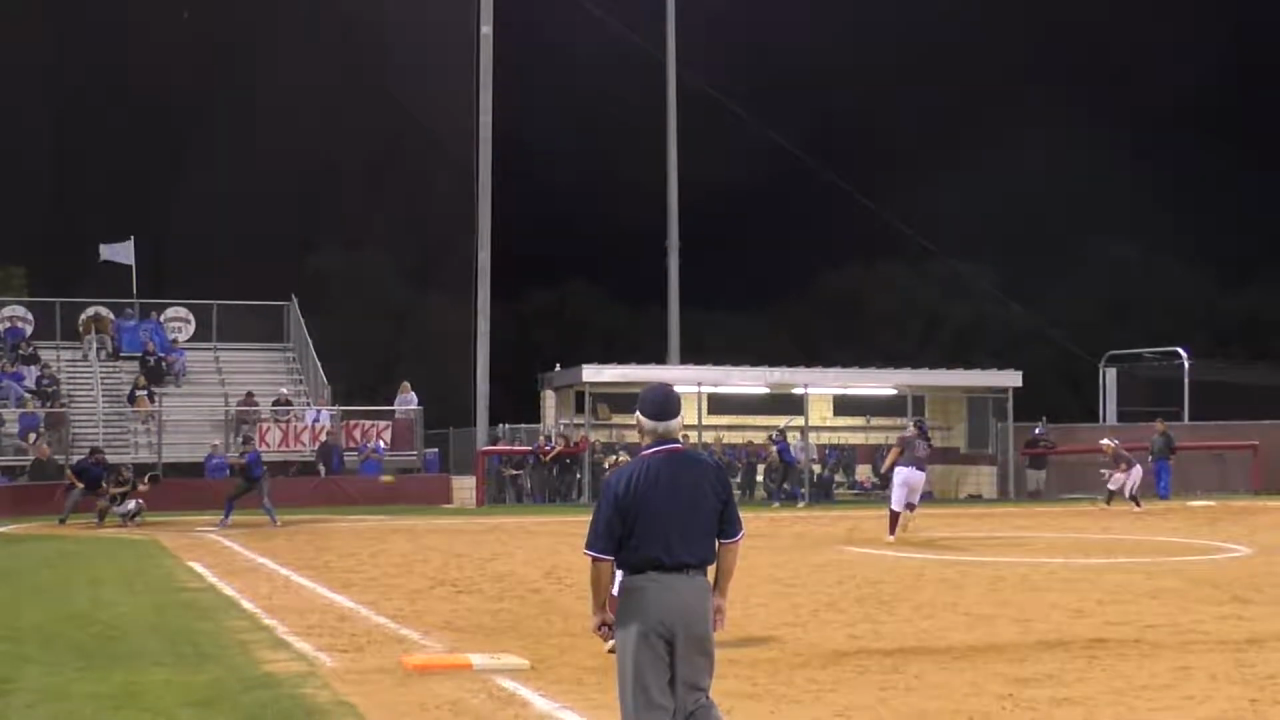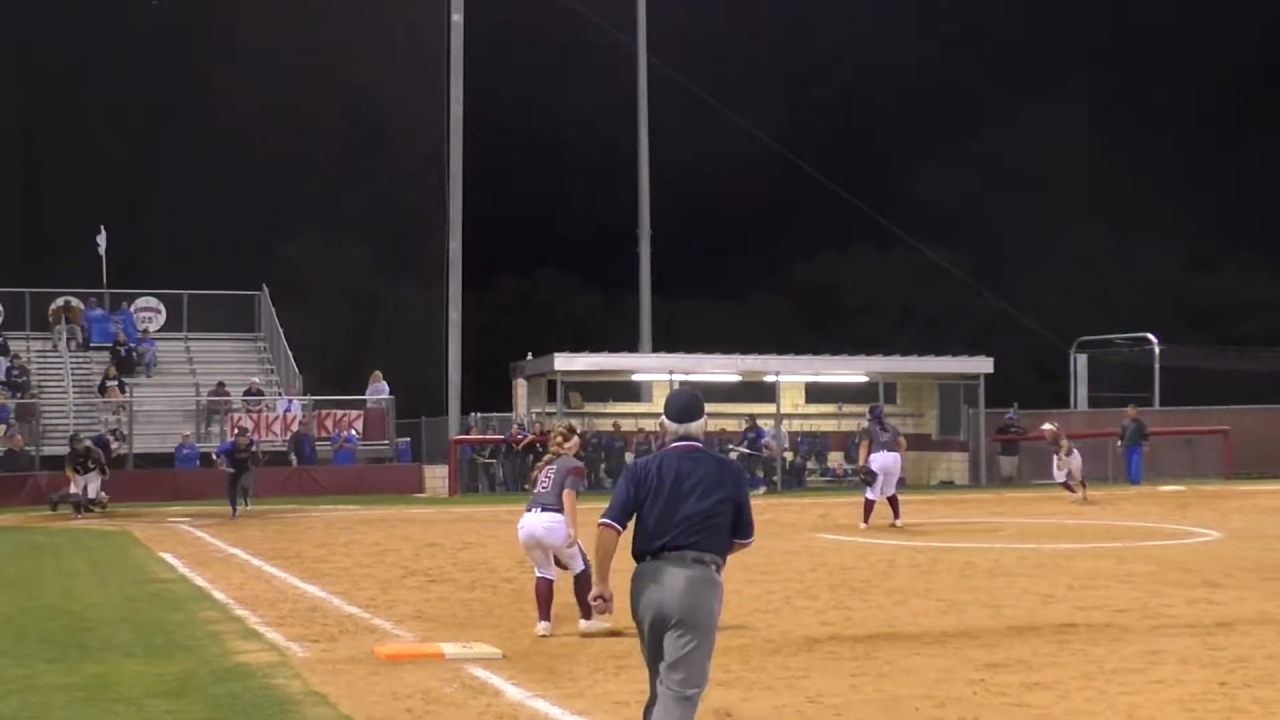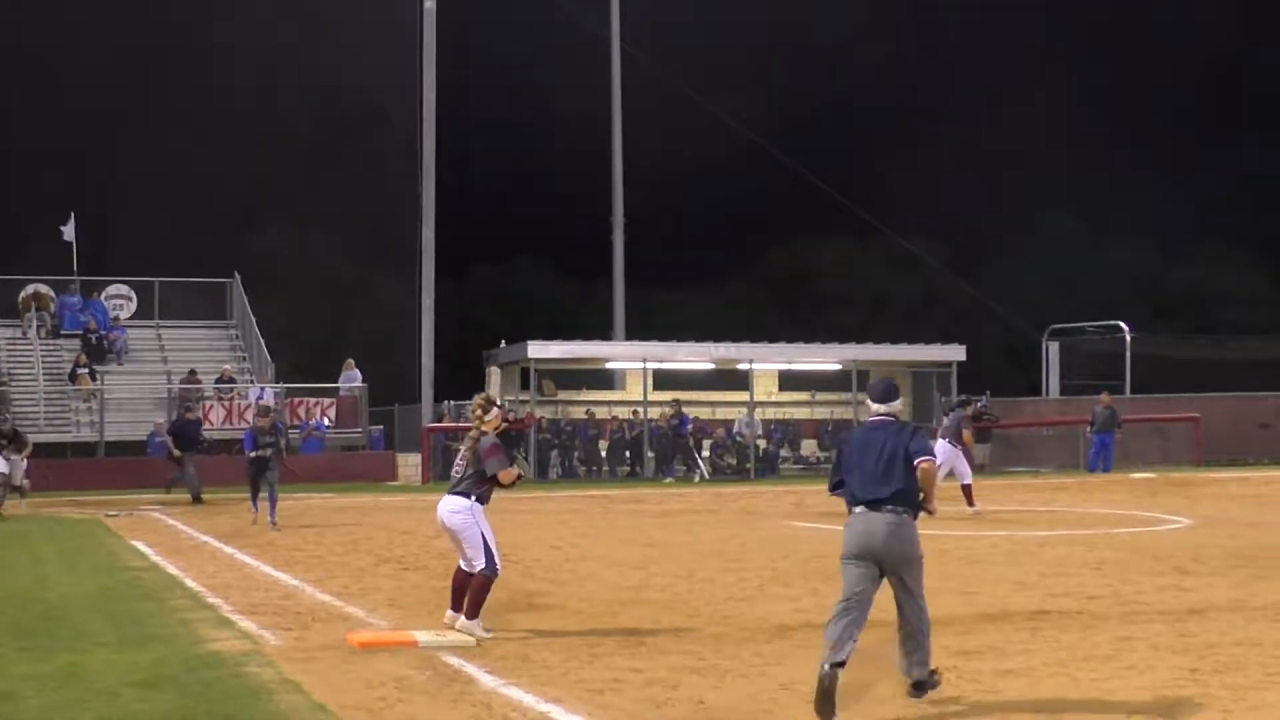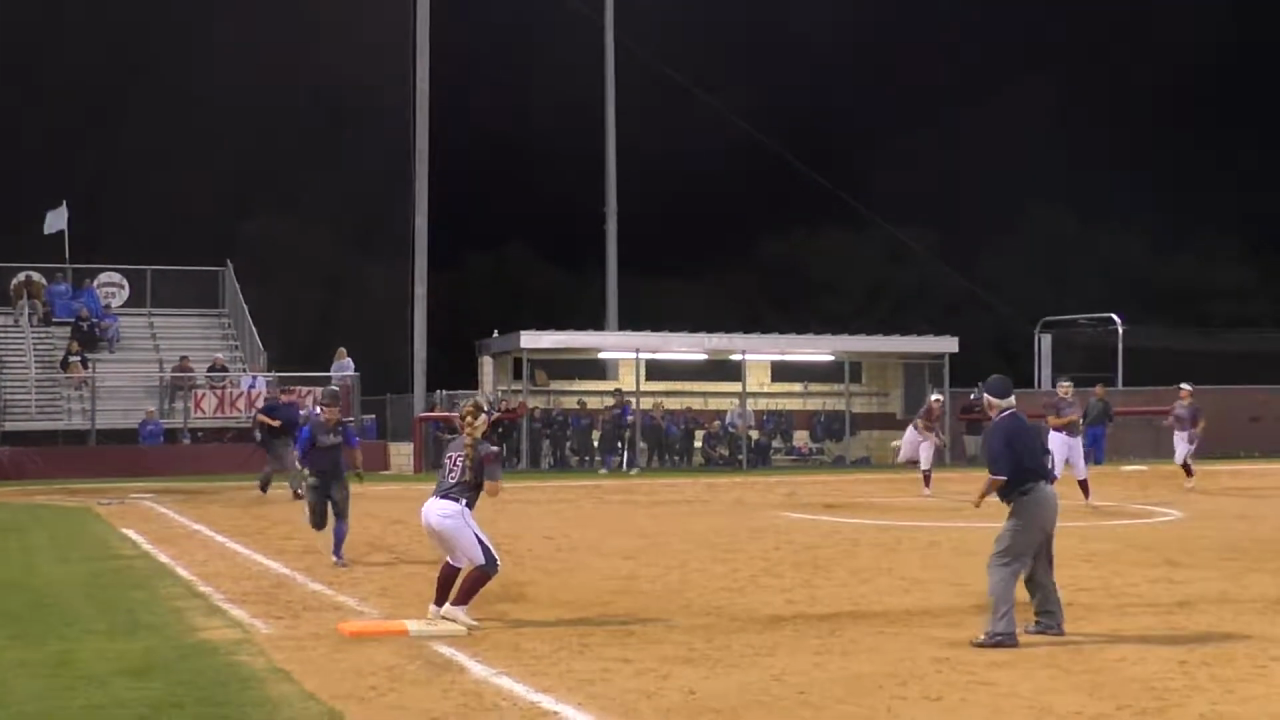
dt=1s
person 1, frame 1
left shoulder: (623, 478)
right shoulder: (711, 471)
left elbow: (602, 556)
right elbow: (730, 541)
left wrist: (600, 609)
right wrist: (720, 594)
left hip: (643, 596)
right hip: (695, 592)
person 1, frame 2
left shoulder: (641, 469)
right shoulder: (730, 471)
left elbow: (609, 525)
right elbow: (743, 539)
left wrist: (601, 582)
left hip: (649, 582)
right hip: (699, 584)
left knee: (661, 683)
right knee: (679, 690)
person 1, frame 3
left shoulder: (849, 439)
right shoulder: (911, 433)
left elbow: (836, 488)
right elbow: (927, 466)
right wrist: (928, 499)
left hip: (857, 527)
right hip: (897, 528)
left knee: (850, 609)
right knee: (911, 608)
left ankle: (832, 666)
right ankle: (919, 678)
person 1, frame 4
left shoulder: (998, 430)
right shoulder: (1024, 423)
left elbow: (999, 476)
left wrist: (981, 495)
left hip: (1027, 504)
right hip: (1045, 497)
left knee: (1001, 565)
right knee: (1039, 565)
left ankle: (1002, 631)
right ankle: (1050, 620)
person 2, frame 1
left shoulder: (607, 500)
right shoulder: (645, 492)
left elbow: (604, 537)
left hip: (627, 548)
left knee: (619, 591)
left ankle: (616, 635)
person 2, frame 2
left shoulder: (545, 465)
right shoulder: (575, 466)
right elbow: (568, 496)
right wrist: (572, 528)
left hip: (526, 522)
right hip: (552, 523)
left knee: (544, 573)
right knee: (581, 569)
left ankle: (543, 623)
right ankle: (587, 620)
person 2, frame 3
left shoulder: (472, 439)
right shoulder: (490, 442)
right elbow: (505, 477)
left wrist: (509, 469)
right wrist: (518, 469)
left hip: (447, 506)
right hip: (465, 509)
left knee: (469, 561)
right knee: (488, 566)
left ankle: (454, 612)
right ankle: (468, 620)
person 2, frame 4
left shoulder: (452, 445)
right shoulder: (485, 450)
right elbow: (491, 490)
right wrist: (499, 485)
left hip: (430, 509)
right hip: (453, 513)
left knee: (458, 557)
right knee: (488, 563)
left ankle: (437, 607)
right ankle: (455, 607)
